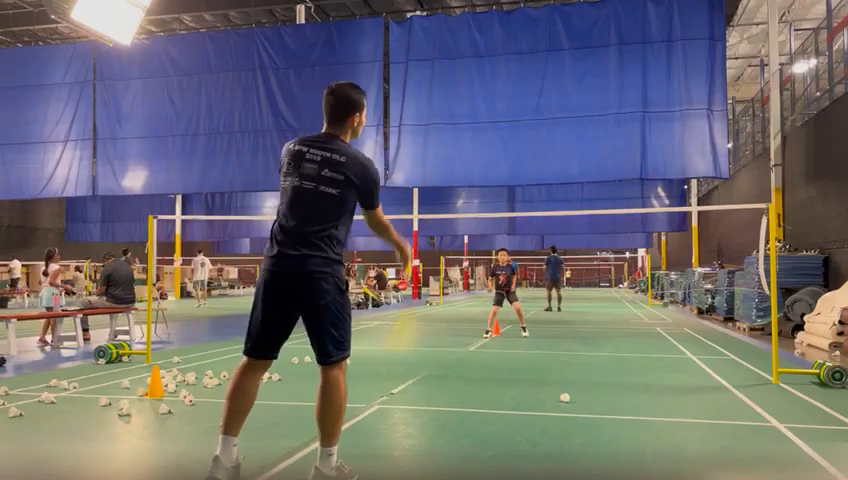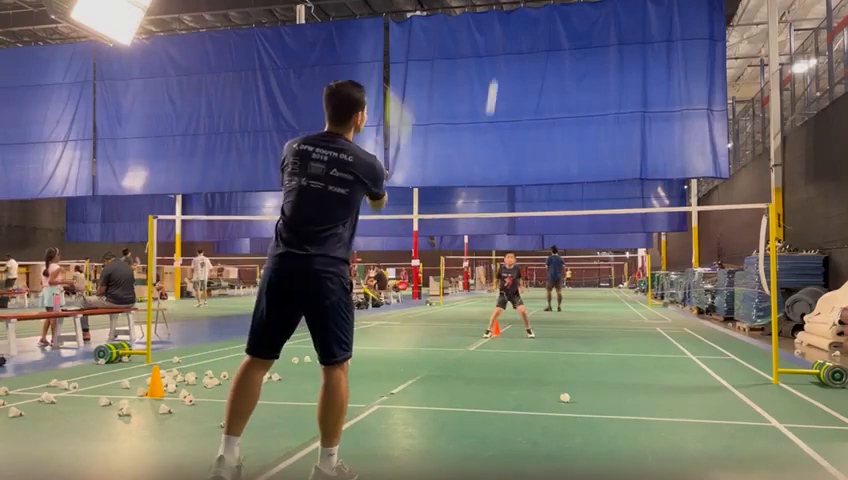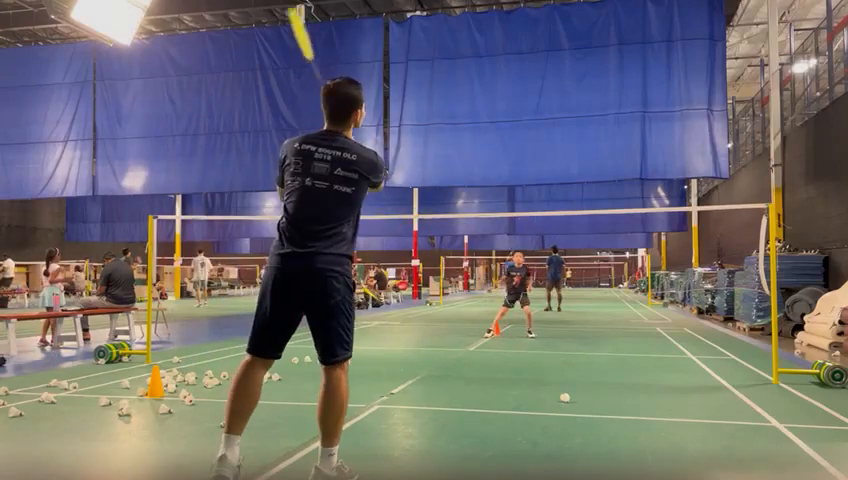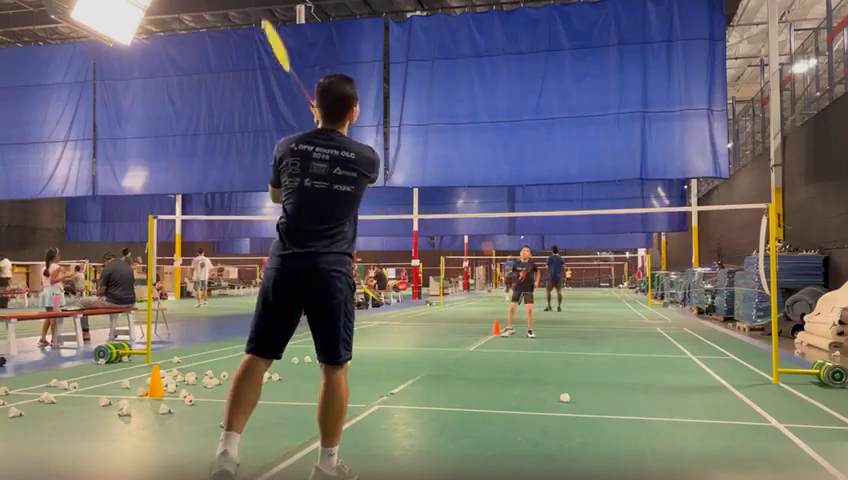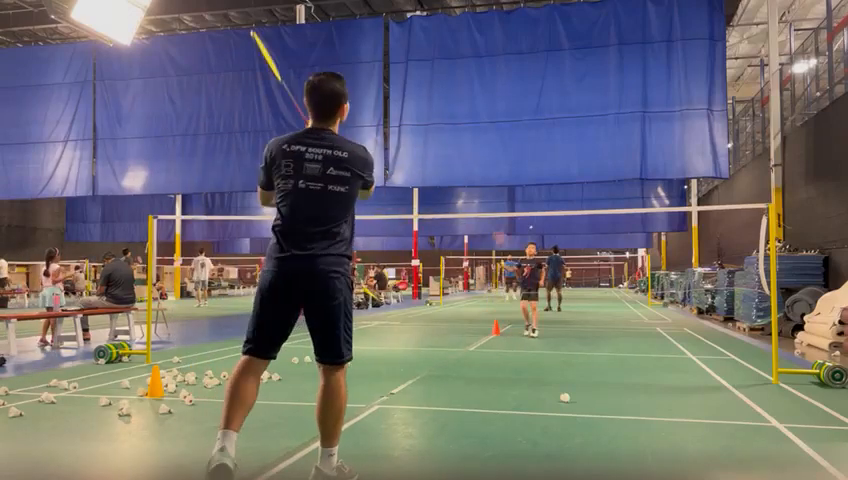
dt=0.1s
person 1, frame 1
left shoulder: (292, 149)
right shoulder: (362, 167)
right elbow: (376, 222)
right wrist: (399, 245)
left hip: (276, 266)
right hip: (320, 274)
left knee: (254, 360)
right knee: (333, 366)
person 1, frame 2
left shoulder: (294, 149)
right shoulder: (368, 164)
right elbow: (379, 203)
right wrist: (374, 186)
left hip: (281, 266)
right hip: (326, 274)
left knee: (256, 360)
right knee: (335, 367)
person 1, frame 3
left shoulder: (292, 148)
right shoulder: (369, 161)
left hip: (283, 265)
right hip: (330, 271)
left knee: (256, 359)
right knee: (335, 367)
person 1, frame 4
left shoulder: (287, 148)
right shoulder: (366, 158)
left hip: (283, 265)
right hip: (331, 271)
left knee: (256, 358)
right knee: (334, 368)
person 1, frame 5
left shoulder: (278, 149)
right shoulder: (358, 157)
left hip: (281, 267)
right hip: (329, 271)
left knee: (254, 358)
right knee: (333, 369)
